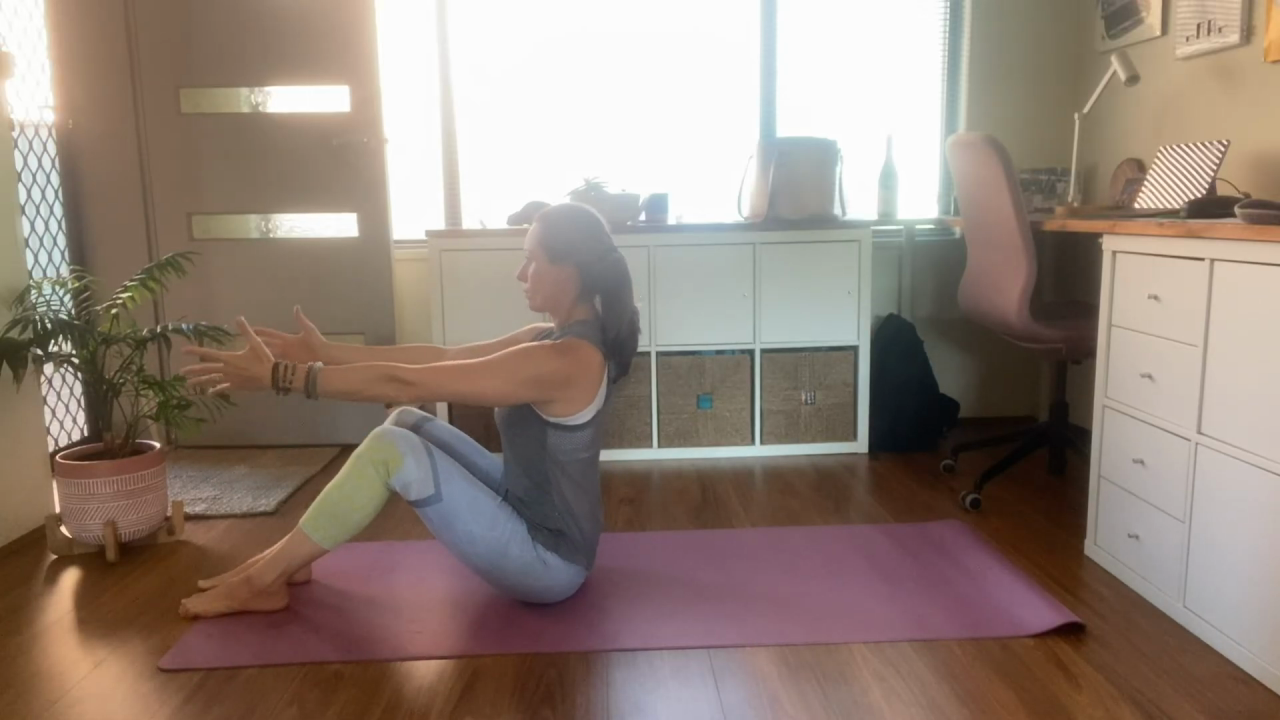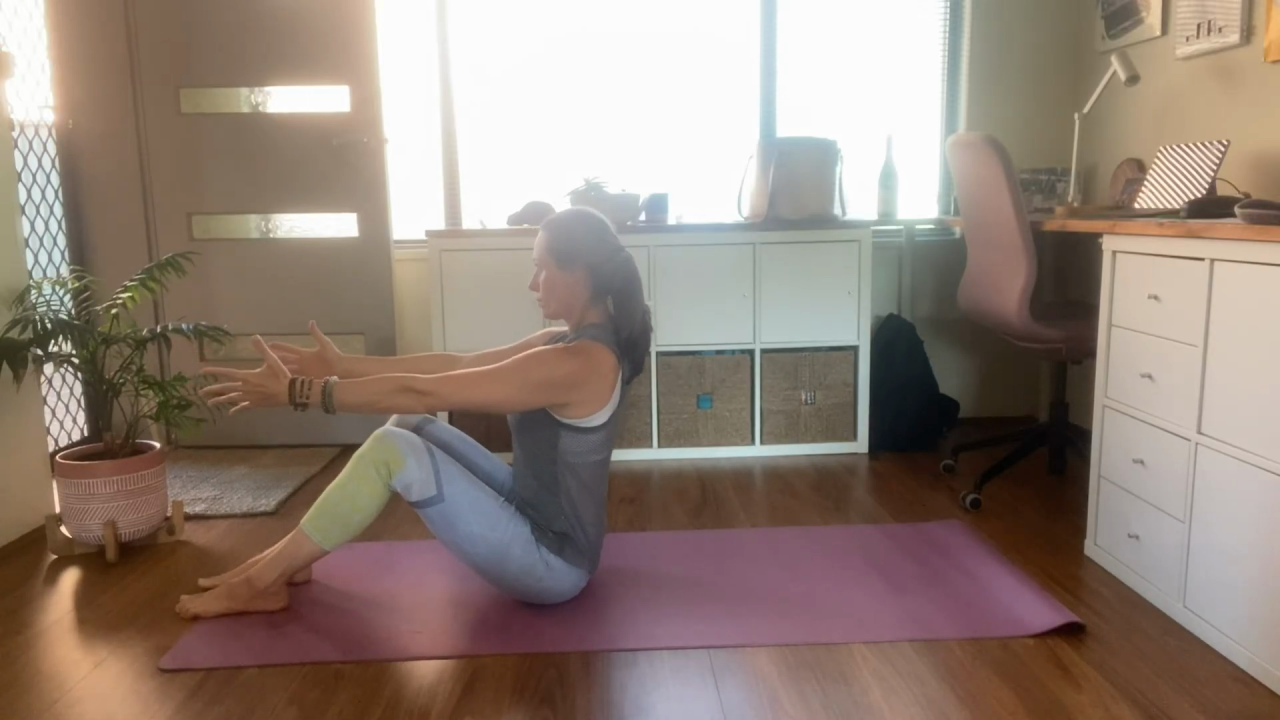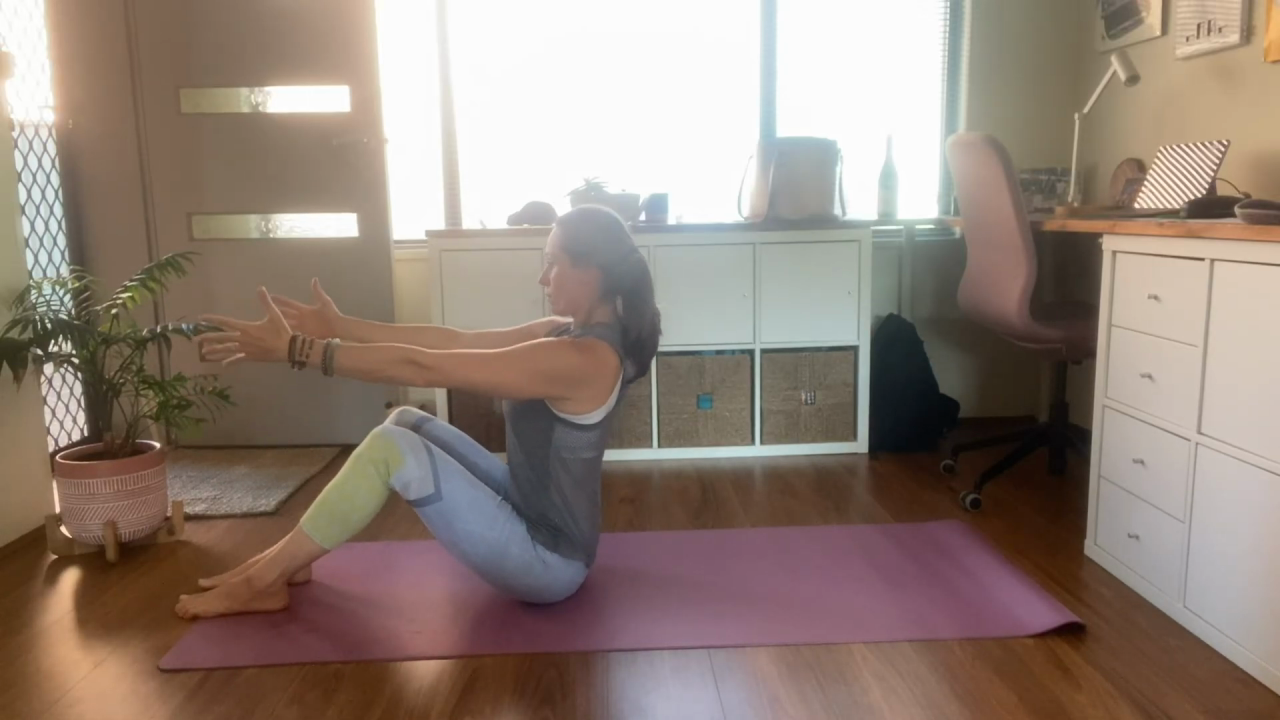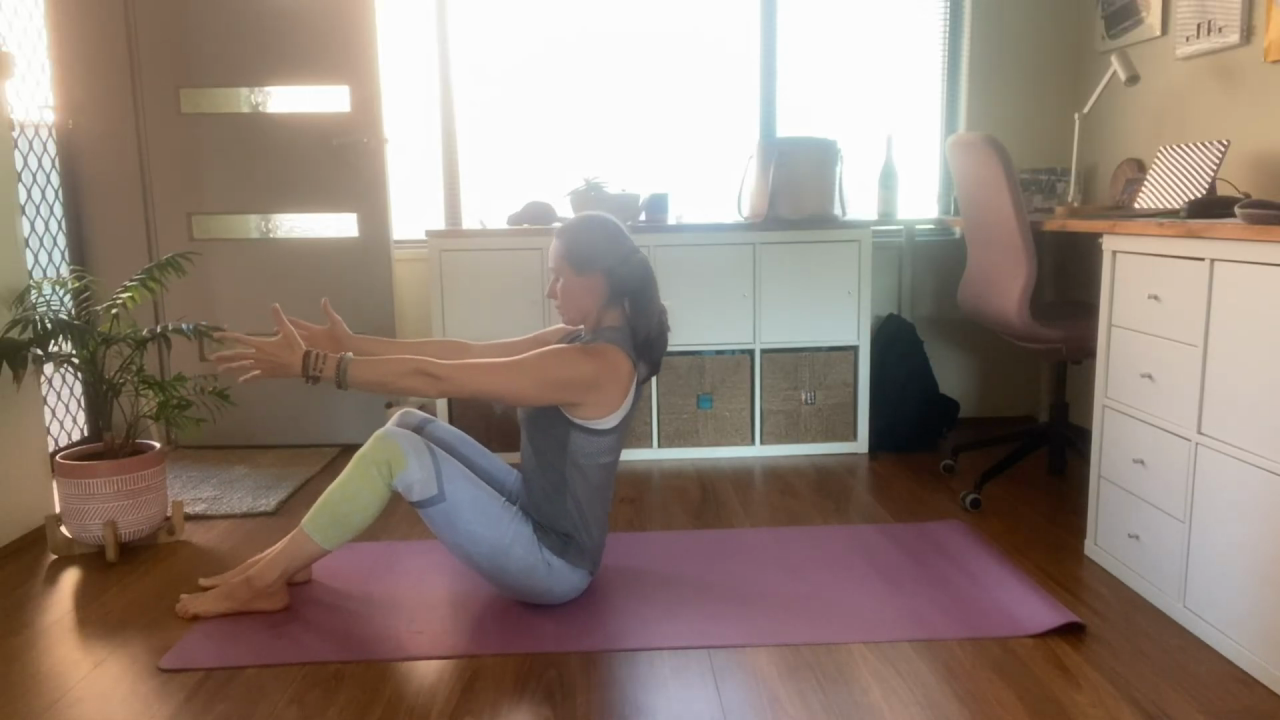
dt=0.4s
person 1, frame 1
left shoulder: (562, 361)
right shoulder: (562, 339)
left elbow: (406, 383)
right elbow: (444, 358)
left wrist: (279, 376)
right wrist: (327, 353)
left hip: (548, 559)
right hip: (533, 521)
left knee: (390, 449)
right knee: (407, 424)
left ankle: (262, 583)
right ankle: (283, 561)
person 1, frame 2
left shoulder: (577, 364)
right shoulder: (574, 344)
left elbow: (424, 392)
right elbow: (456, 365)
left wrist: (296, 391)
right wrist: (341, 364)
left hip: (551, 562)
right hip: (537, 518)
left knee: (391, 451)
right knee: (409, 428)
left ankle: (262, 583)
right ankle: (284, 561)
person 1, frame 3
left shoulder: (579, 359)
right shoulder: (575, 335)
left elbow: (423, 368)
right elbow: (455, 342)
left wrist: (296, 349)
right wrist: (340, 327)
left hip: (548, 560)
right hip: (534, 519)
left knee: (388, 449)
right knee: (406, 423)
left ankle: (261, 583)
right ankle: (282, 560)
person 1, frame 4
left shoulder: (592, 366)
right shoulder: (588, 342)
left elbow: (438, 379)
right elbow: (469, 353)
left wrist: (311, 364)
right wrist: (354, 344)
left hip: (553, 561)
right hip: (541, 520)
left knee: (392, 451)
right knee: (408, 426)
left ankle: (261, 583)
right ankle: (283, 560)
